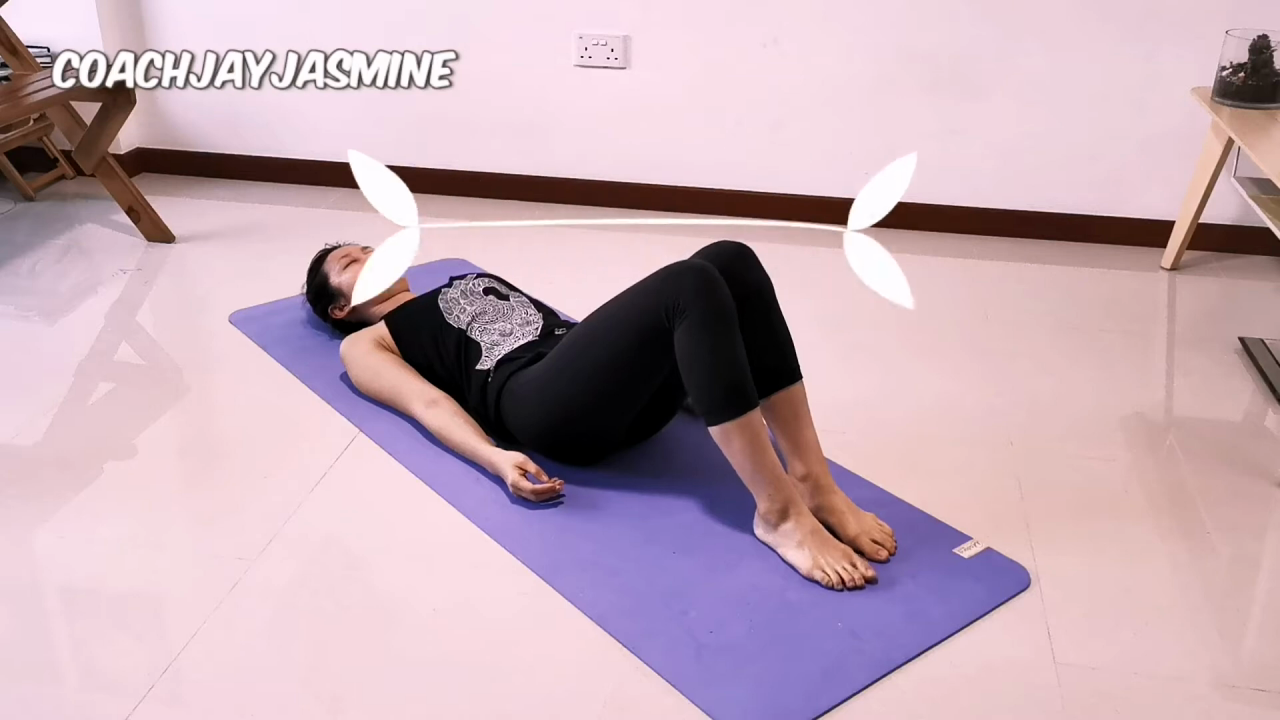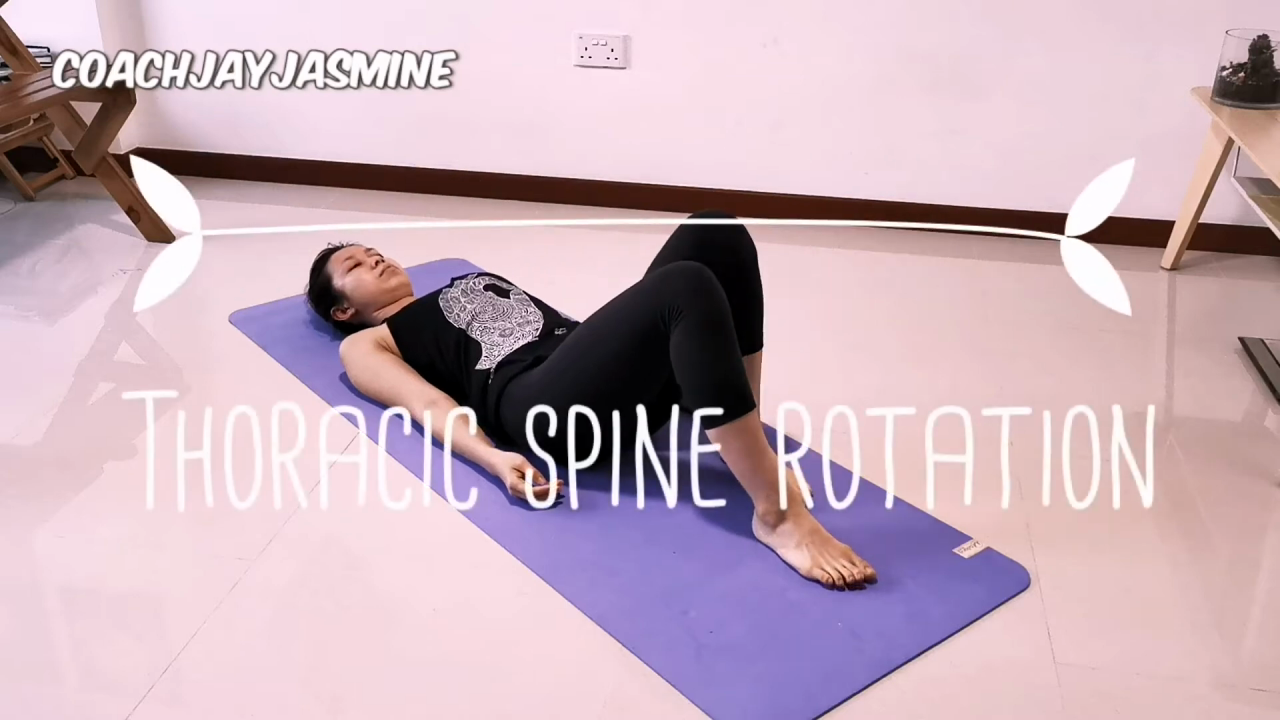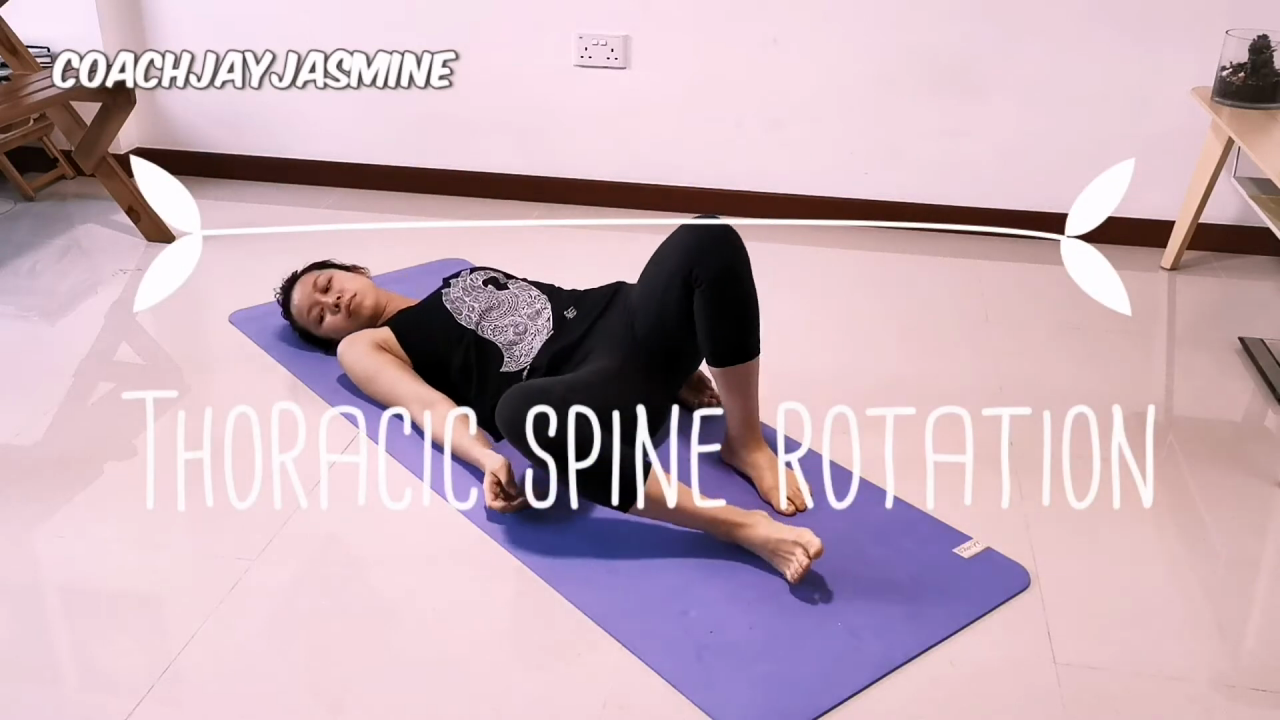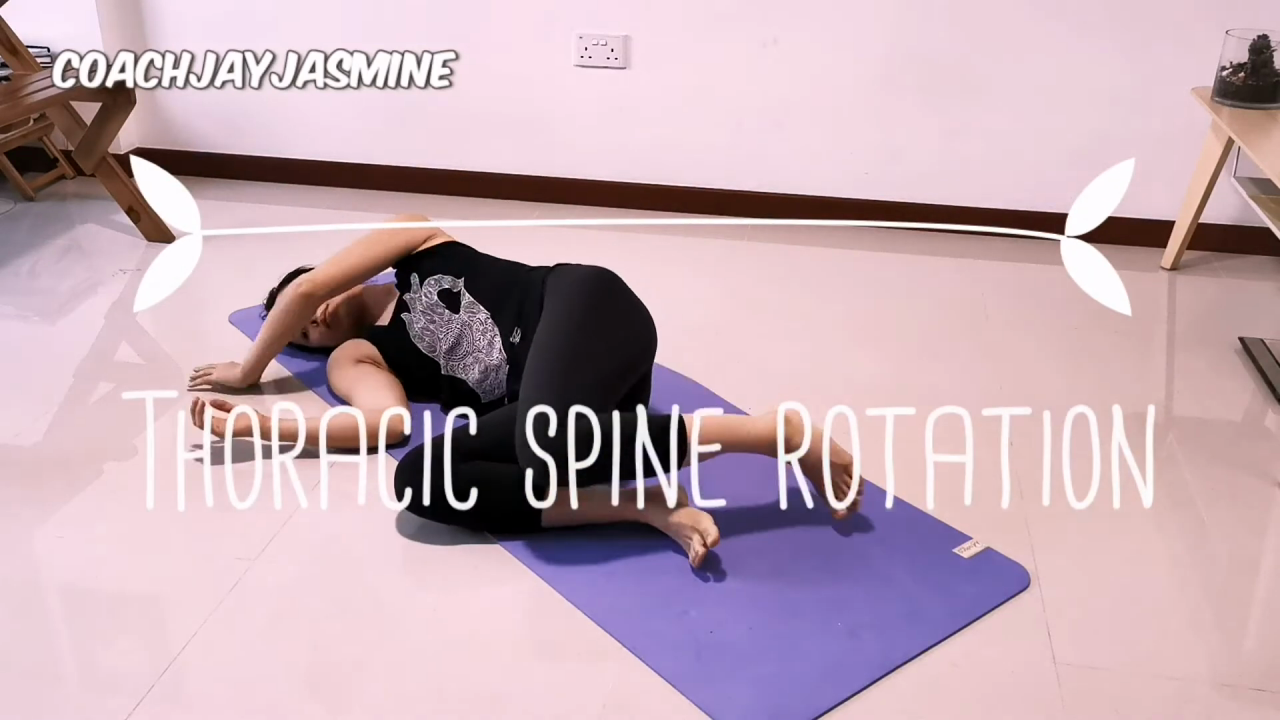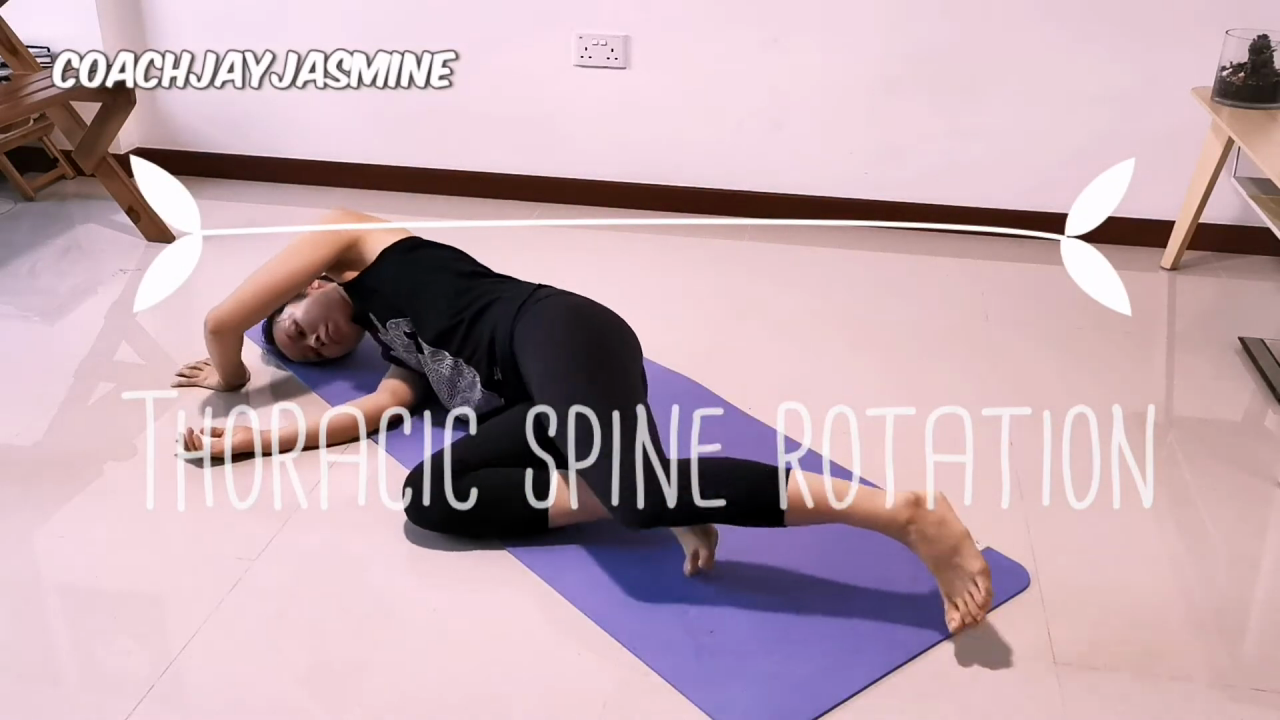
dt=1s
person 1, frame 1
left shoulder: (469, 281)
right shoulder: (365, 345)
right elbow: (428, 403)
right wrist: (496, 458)
left hip: (617, 385)
right hip: (543, 402)
left knee: (732, 258)
right knee: (691, 284)
left ankle: (814, 484)
right ankle: (780, 513)
person 1, frame 2
left shoulder: (470, 281)
right shoulder: (366, 346)
right elbow: (428, 404)
right wrist: (496, 458)
left hip: (615, 374)
right hip: (543, 400)
left knee: (716, 235)
right knee: (688, 288)
left ankle: (748, 445)
right ankle: (778, 515)
person 1, frame 3
left shoulder: (459, 279)
right shoulder: (364, 347)
right elbow: (430, 408)
left wrist: (674, 365)
right wrist: (487, 461)
left hip: (626, 321)
right hip: (586, 384)
left knee: (708, 241)
right knee: (521, 410)
left ankle: (745, 443)
right ankle: (744, 526)
person 1, frame 4
left shoulder: (419, 251)
right shoulder: (353, 359)
left elbow: (306, 287)
right elbow: (388, 422)
left wrist: (251, 367)
right wrist: (259, 423)
right hip: (547, 399)
left knee: (546, 439)
right knee: (418, 480)
left ankle: (780, 431)
right ankle: (652, 507)
person 1, frame 5
left shoulder: (346, 240)
right shoulder: (403, 355)
left elbow: (222, 321)
right elbow: (380, 411)
left wrist: (232, 377)
right wrist: (257, 437)
left hip: (556, 337)
right hip: (538, 397)
left knee: (640, 490)
right knee: (429, 494)
left ankle: (902, 512)
right ankle: (625, 487)
